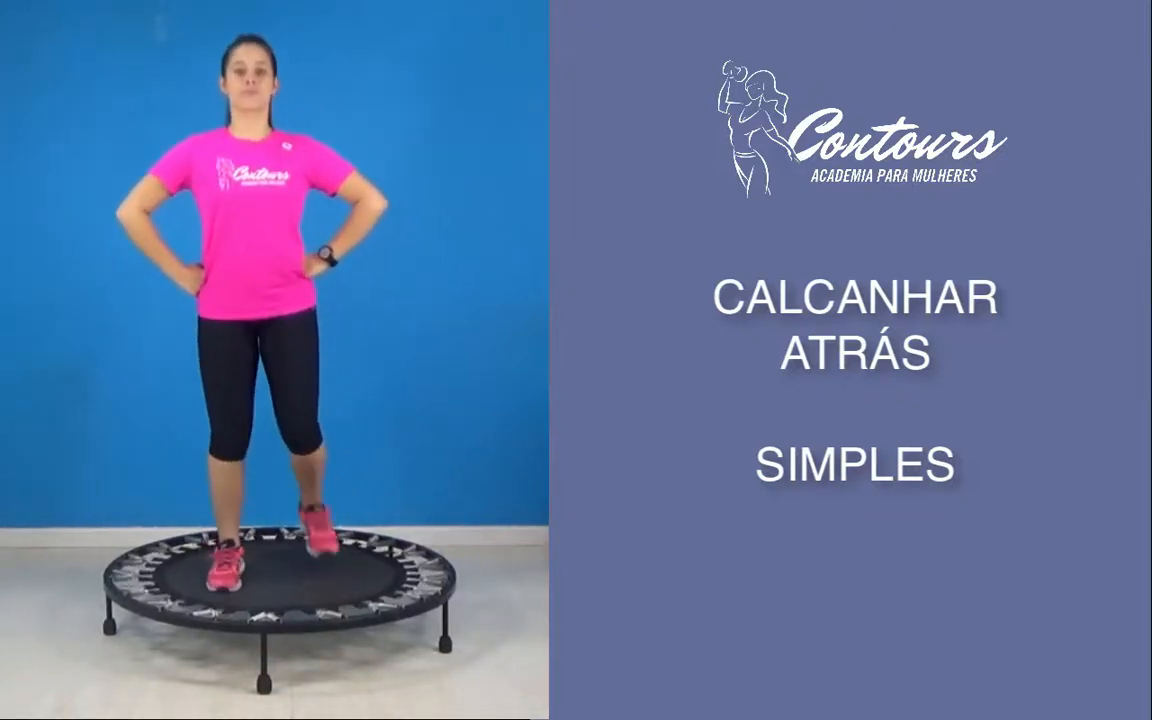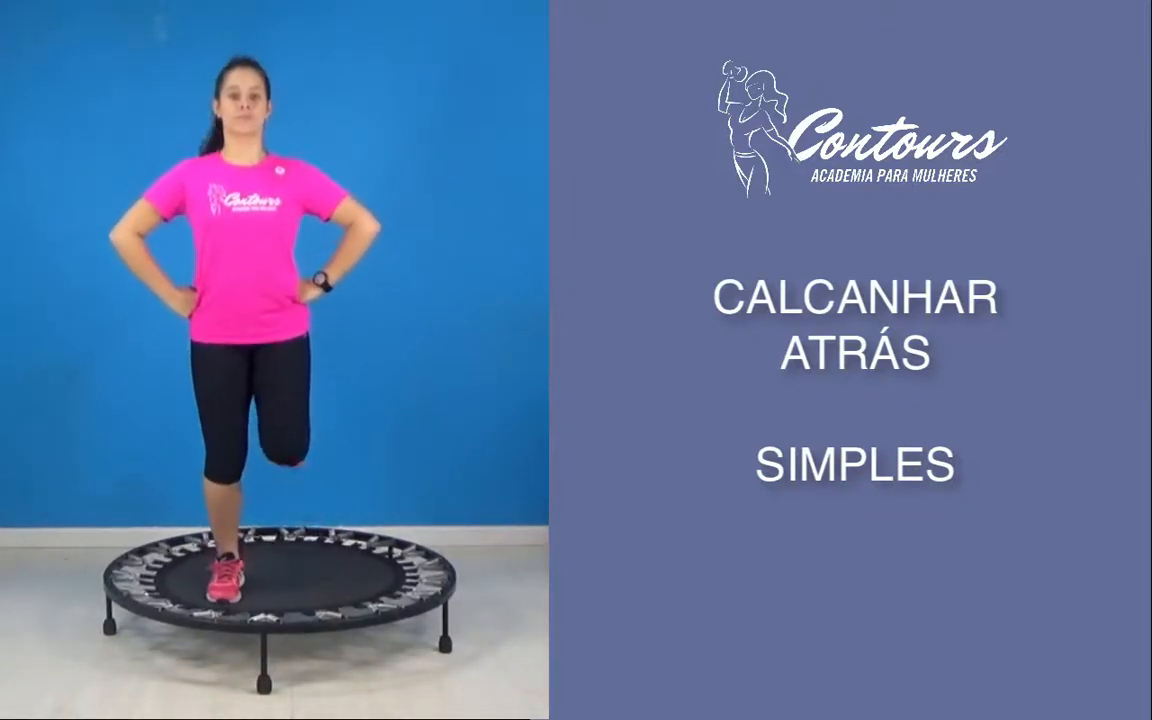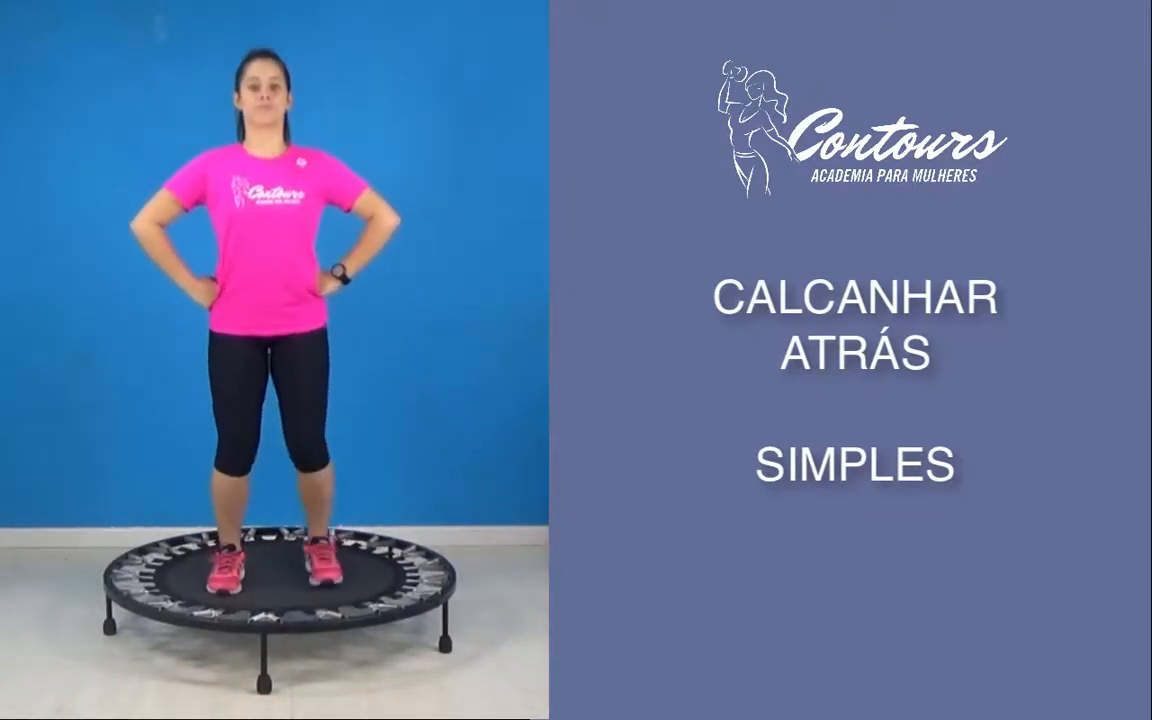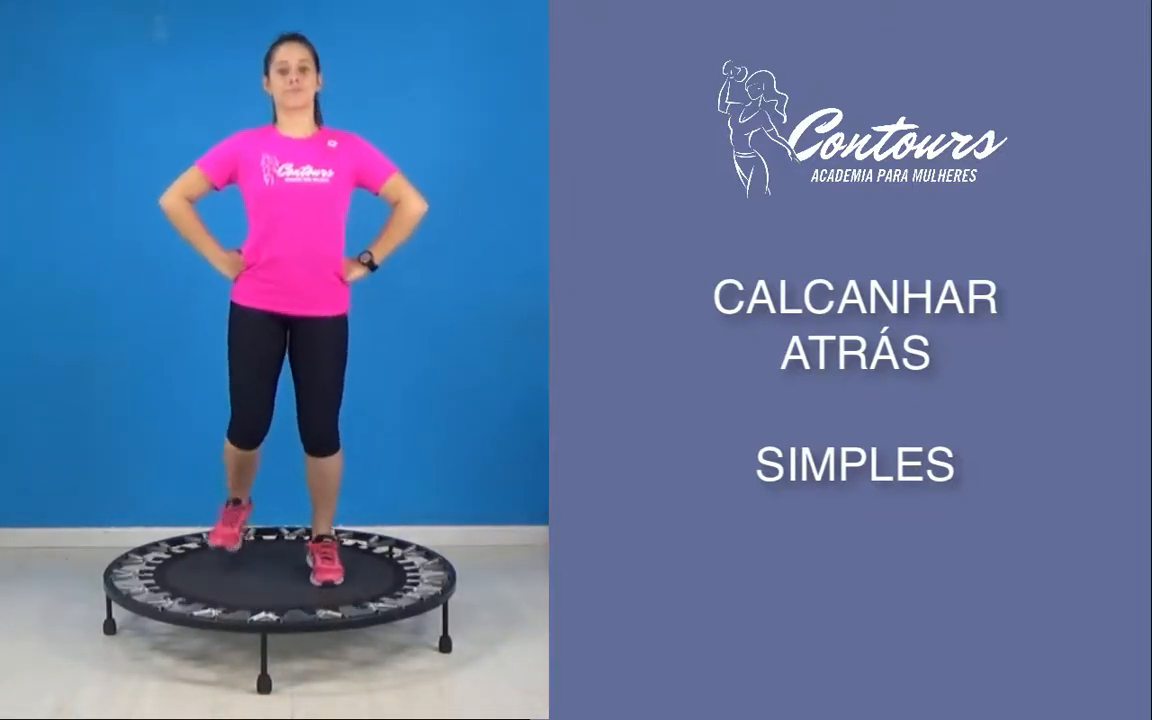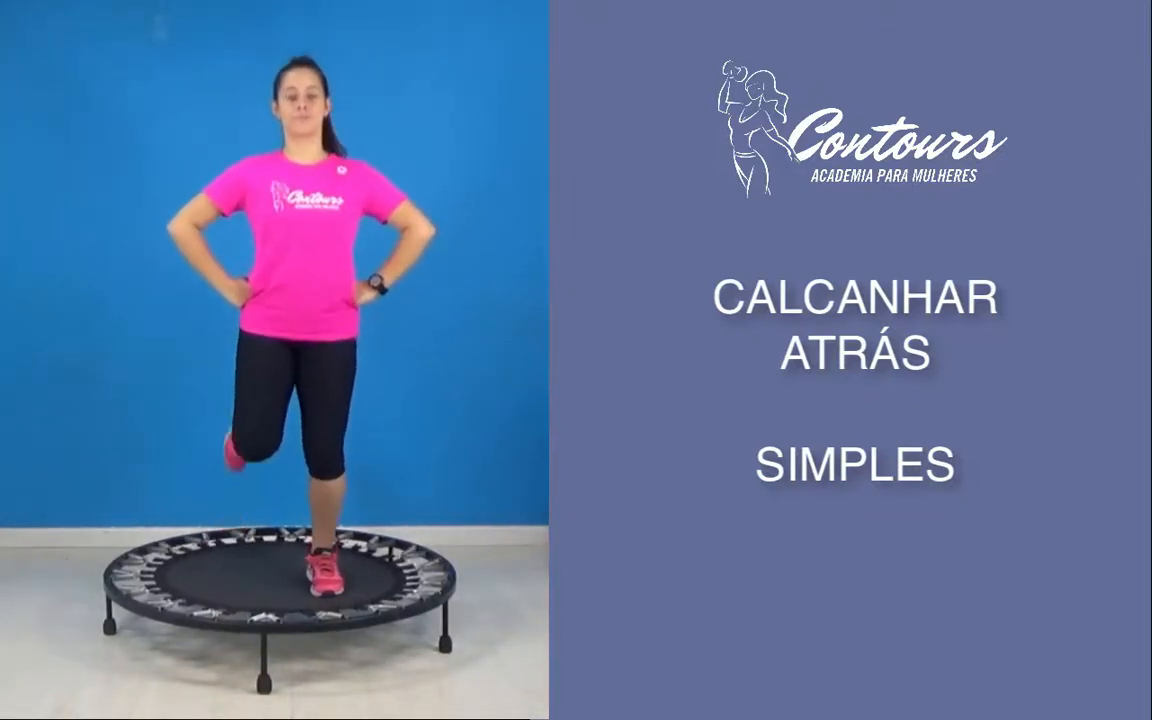
dt=0.3s
person 1, frame 1
left shoulder: (303, 152)
right shoulder: (196, 151)
left elbow: (372, 201)
right elbow: (131, 211)
left wrist: (326, 258)
right wrist: (180, 272)
left hip: (291, 311)
right hip: (221, 315)
left knee: (300, 428)
right knee: (228, 434)
left ankle: (313, 508)
right ankle: (228, 547)
person 1, frame 2
left shoulder: (296, 176)
right shoulder: (190, 176)
left elbow: (365, 225)
right elbow: (125, 234)
left wrist: (321, 282)
right wrist: (173, 295)
left hip: (284, 335)
right hip: (215, 338)
left knee: (286, 448)
right knee: (224, 456)
left ankle: (282, 428)
right ankle: (227, 559)
person 1, frame 3
left shoulder: (318, 167)
right shoulder: (212, 167)
left elbow: (384, 219)
right elbow: (145, 224)
left wrist: (339, 275)
right wrist: (194, 285)
left hip: (303, 329)
right hip: (234, 331)
left knee: (308, 446)
right knee: (235, 449)
left ankle: (320, 544)
right ankle: (229, 551)
person 1, frame 4
left shoulder: (349, 150)
right shoulder: (243, 147)
left elbow: (412, 204)
right elbow: (174, 199)
left wrist: (366, 262)
right wrist: (221, 259)
left hip: (324, 311)
right hip: (255, 306)
left knee: (321, 430)
right knee: (248, 422)
left ankle: (323, 540)
right ankle: (236, 504)
person 1, frame 5
left shoulder: (357, 176)
right shoulder: (251, 173)
left elbow: (420, 230)
right elbow: (182, 226)
left wrist: (375, 286)
right wrist: (228, 286)
left hip: (333, 336)
right hip: (264, 332)
left knee: (325, 452)
right knee: (256, 441)
left ankle: (323, 553)
right ankle: (243, 431)
